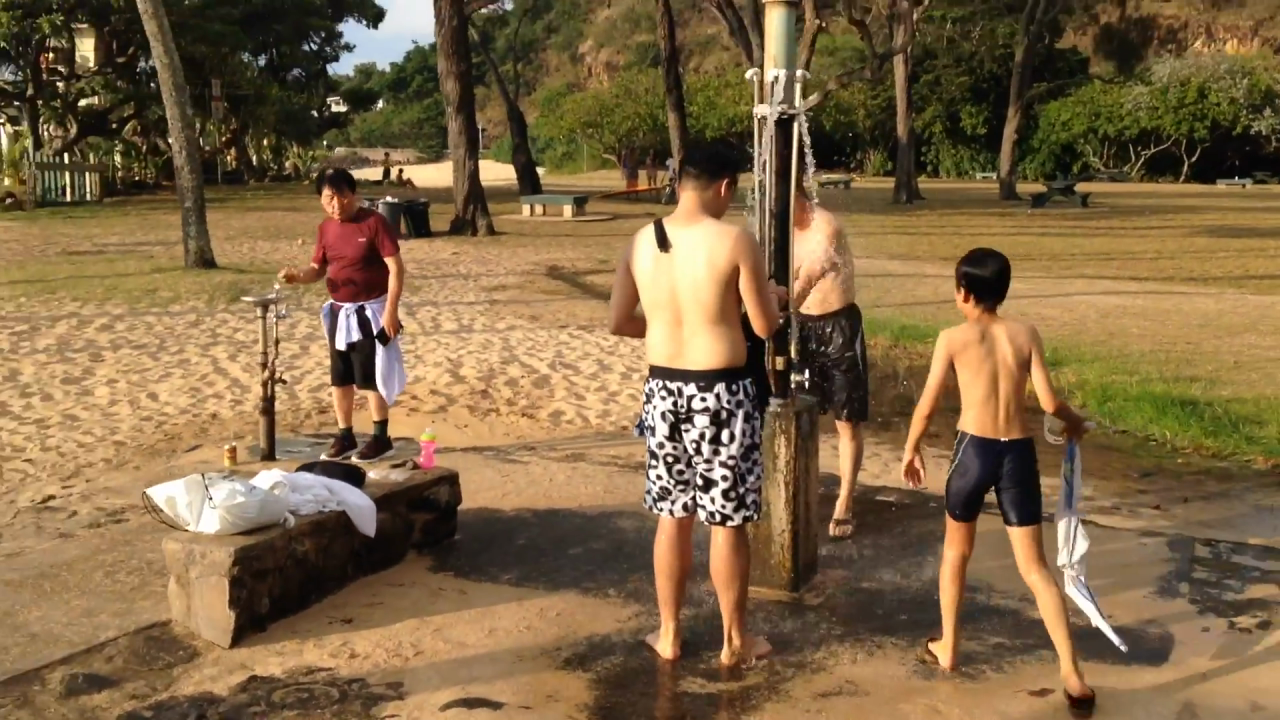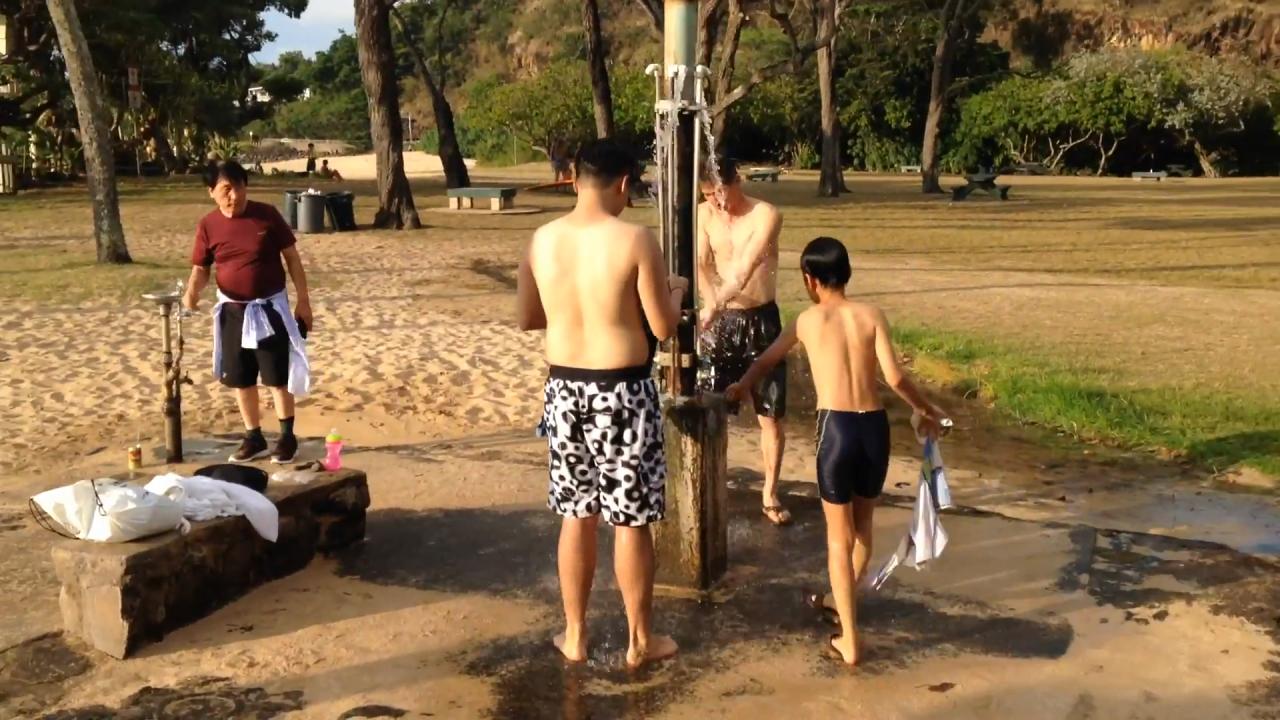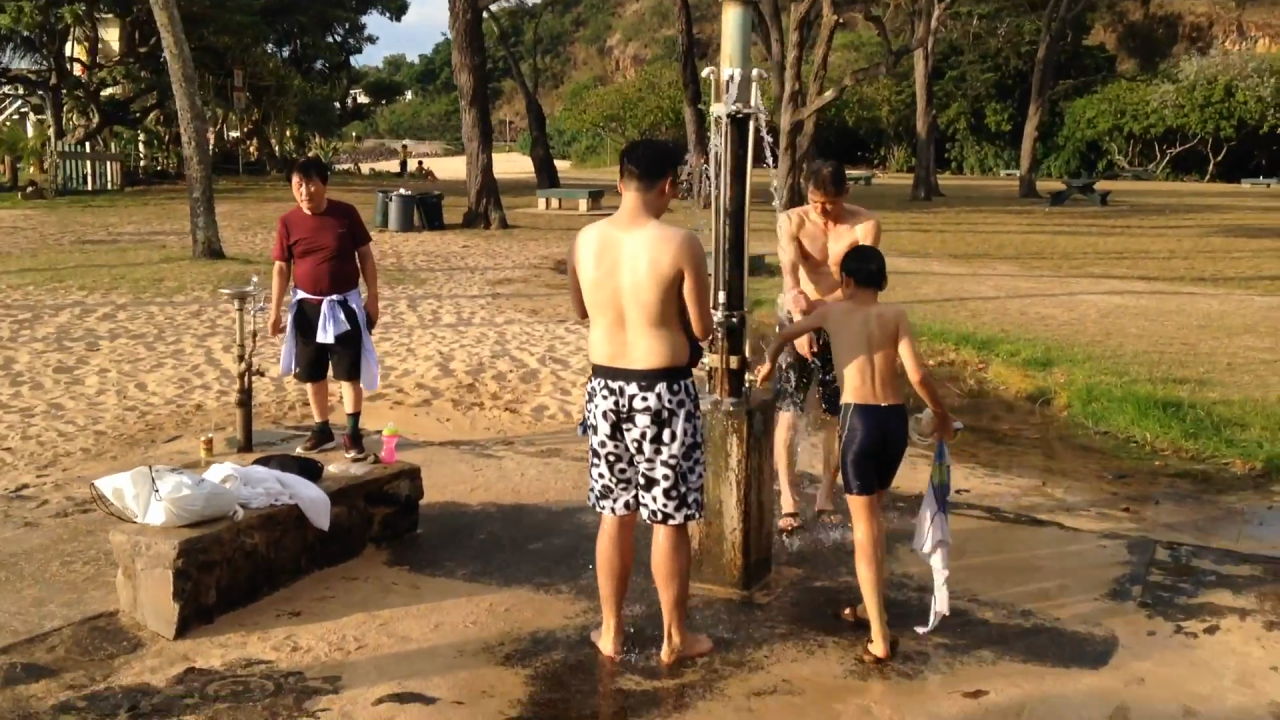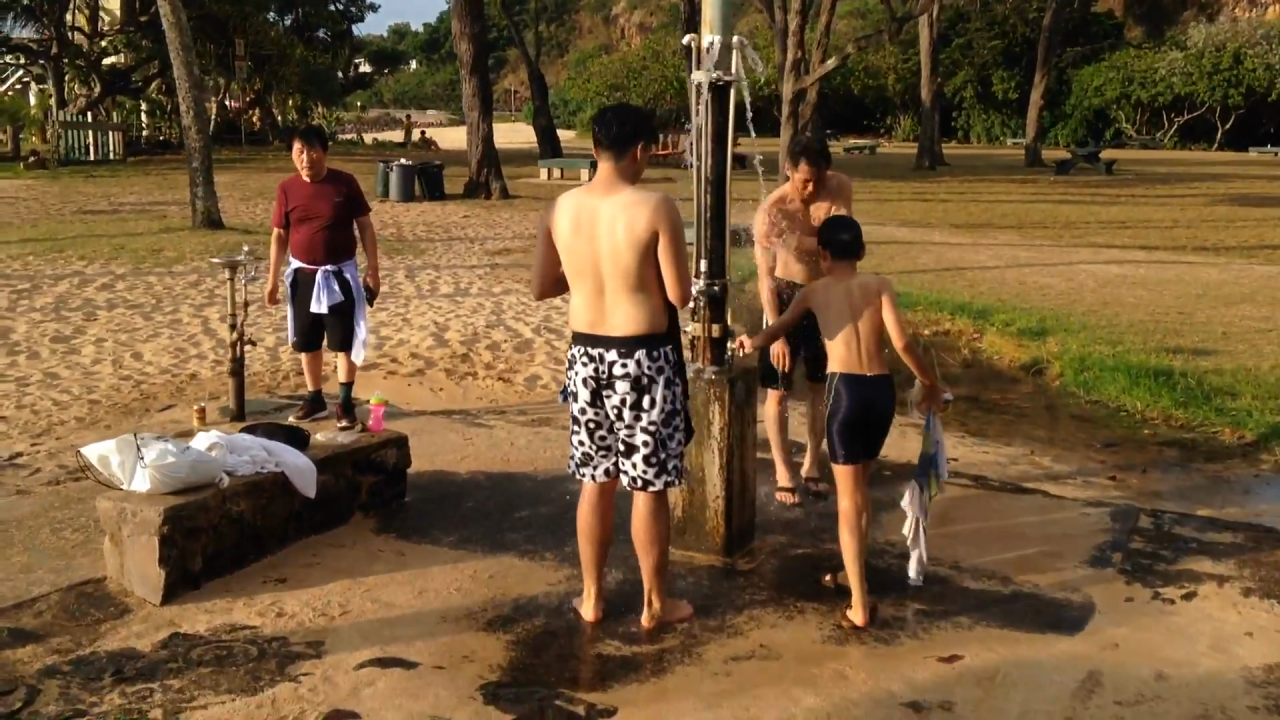
dt=0.5s
person 1, frame 1
left shoulder: (641, 241)
right shoulder: (736, 240)
left elbow: (618, 322)
right elbow: (765, 327)
right wrist: (773, 296)
left hip: (664, 389)
right hip: (721, 391)
left knee: (673, 515)
right knee: (728, 521)
left ankle: (669, 633)
right ankle: (735, 640)
person 1, frame 2
left shoulder: (540, 240)
right shoulder: (635, 240)
left elbow: (526, 320)
right elbow: (662, 328)
right wrist: (676, 291)
left hip: (564, 389)
right hip: (623, 391)
left knee: (576, 516)
right knee: (632, 520)
left ankle: (574, 634)
right ankle: (640, 640)
person 1, frame 3
left shoulder: (585, 239)
right shoulder: (679, 243)
right elbow: (702, 331)
right wrist: (687, 298)
left hip: (606, 387)
right hip: (663, 391)
left knee: (615, 513)
right knee: (669, 518)
left ankle: (611, 630)
right ankle: (675, 637)
person 1, frame 4
left shoulder: (561, 208)
right shoulder: (655, 208)
left elbow: (541, 289)
right elbow: (680, 295)
right wrist: (677, 265)
left hip: (586, 355)
right hip: (642, 357)
left knee: (595, 480)
right knee: (648, 485)
left ankle: (592, 596)
right ankle: (655, 603)
person 2, frame 1
left shoulder: (952, 338)
right shoulder: (1026, 333)
left elbow: (927, 405)
right elbow: (1050, 402)
left wrist: (911, 450)
right wrist: (1075, 423)
left hip: (974, 451)
right hip: (1019, 453)
left knee: (956, 549)
right knee: (1035, 566)
left ankle: (946, 648)
right ankle: (1073, 675)
person 2, frame 2
left shoulder: (806, 320)
right shoulder: (871, 314)
left elbow: (766, 362)
right elbow: (895, 376)
left wrist: (741, 387)
right wrist: (927, 410)
left hip: (836, 426)
right hip: (874, 425)
left knee: (839, 536)
right knee: (862, 522)
left ankle: (849, 640)
right ankle: (841, 601)
person 2, frame 3
left shoulder: (832, 311)
right shoulder: (896, 314)
left elbow: (785, 335)
right elbow: (917, 374)
left wrist: (769, 365)
right wrist: (942, 415)
left hip: (858, 419)
right hip: (895, 419)
left knee: (864, 529)
right knee: (872, 516)
left ankle: (879, 637)
right ankle: (873, 607)
person 2, frame 4
left shoulder: (814, 290)
right shoulder: (879, 284)
left elbow: (778, 330)
right elbow: (901, 341)
left wrist: (755, 342)
right wrist: (930, 382)
left hip: (845, 389)
right hip: (882, 389)
left knee: (849, 499)
right knee: (860, 487)
left ankle: (859, 606)
right ankle: (852, 575)
person 3, frame 1
left shoulder: (826, 227)
left elbow: (804, 285)
right elbow: (790, 279)
left hip: (840, 327)
right hip: (804, 325)
left knee: (848, 424)
left ankle: (844, 505)
person 3, frame 2
left shoulder: (766, 215)
right shoulder: (703, 215)
left elbow: (746, 269)
right elbow: (701, 265)
left wrist: (712, 310)
right wrist: (711, 303)
left hip: (760, 320)
right hip: (721, 321)
left knee: (771, 416)
left ankle: (770, 493)
person 3, frame 3
left shoulder: (866, 225)
right shoulder: (791, 221)
right elbow: (789, 272)
right wrist: (799, 320)
right hip: (798, 323)
left knee: (838, 418)
right knee: (789, 415)
left ankle: (825, 497)
right ankle: (788, 500)
person 3, frame 4
left shoulder: (841, 187)
right shoulder: (770, 210)
right elbow: (765, 277)
left wrist: (794, 241)
right wrist: (776, 334)
right hip: (786, 295)
left knee: (821, 387)
right knee: (777, 391)
left ankle: (811, 465)
right ankle: (783, 473)
person 4, frame 1
left shoulder: (374, 222)
right shoulder: (326, 228)
left elbow: (395, 267)
right elbow: (318, 269)
left wrist: (391, 310)
right wrist: (296, 275)
left hip: (369, 312)
right hip: (339, 312)
left knee: (371, 378)
right knee: (340, 378)
left ankle: (381, 439)
right ankle: (345, 436)
person 4, frame 2
left shoulder: (267, 215)
right shoulder: (208, 225)
left elbow: (291, 256)
right elbow: (201, 269)
left wrist: (303, 299)
right wrist: (192, 289)
left hip: (270, 307)
right hip: (232, 311)
left knee: (277, 376)
right knee: (240, 379)
left ankle: (287, 437)
right ankle: (254, 438)
person 4, frame 3
left shoulder: (346, 214)
right shoulder: (288, 222)
left elbow: (365, 255)
right elbow: (282, 268)
left wrist: (372, 297)
right wrist: (275, 310)
left hip: (344, 304)
right hip: (308, 306)
left knee: (350, 371)
right knee: (311, 373)
left ankle: (353, 433)
right ankle: (322, 430)
person 4, frame 4
left shoulder: (345, 183)
right shoulder: (287, 189)
left elbow: (365, 226)
right elbow: (279, 236)
left wrist: (372, 269)
right wrist: (272, 278)
left hip: (340, 273)
right hip: (303, 275)
left knee: (344, 341)
right knee: (306, 342)
left ankle: (345, 402)
right ankle: (315, 399)
